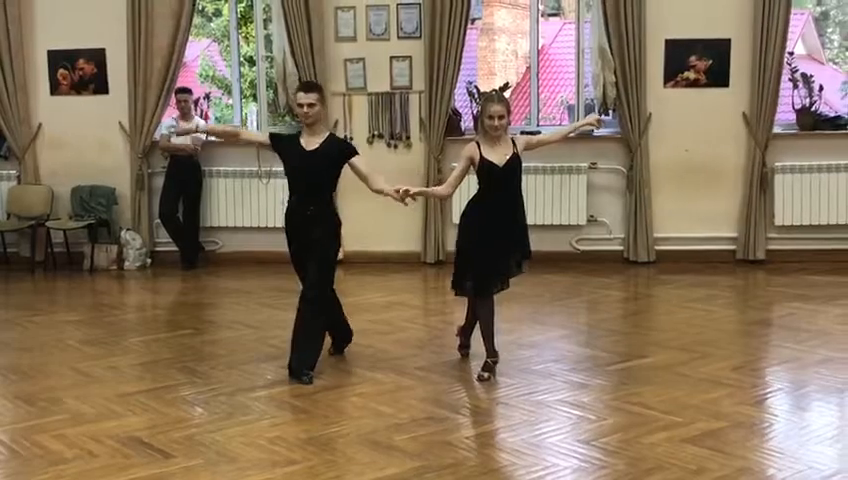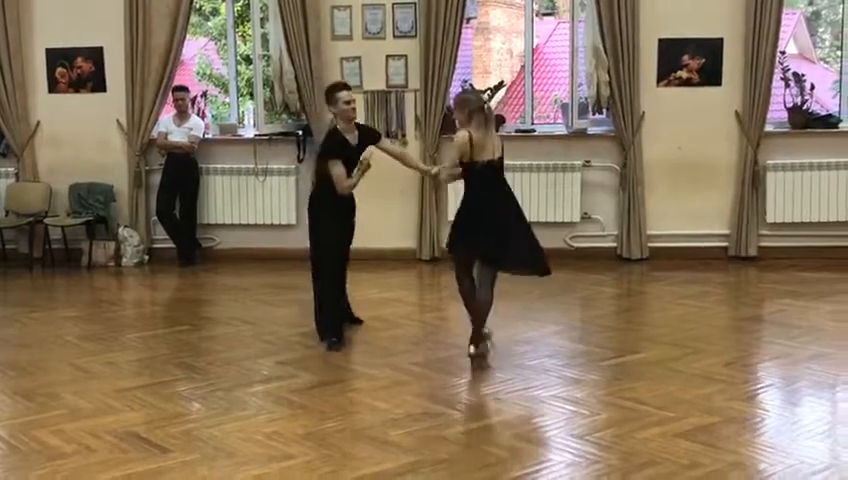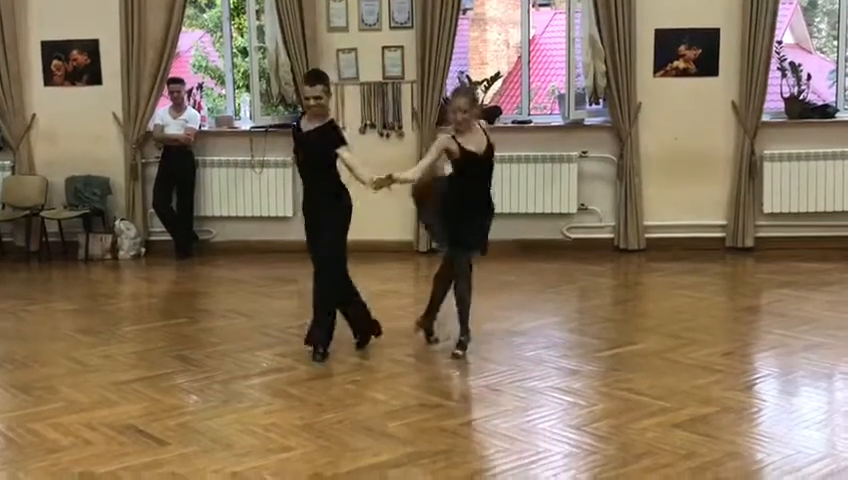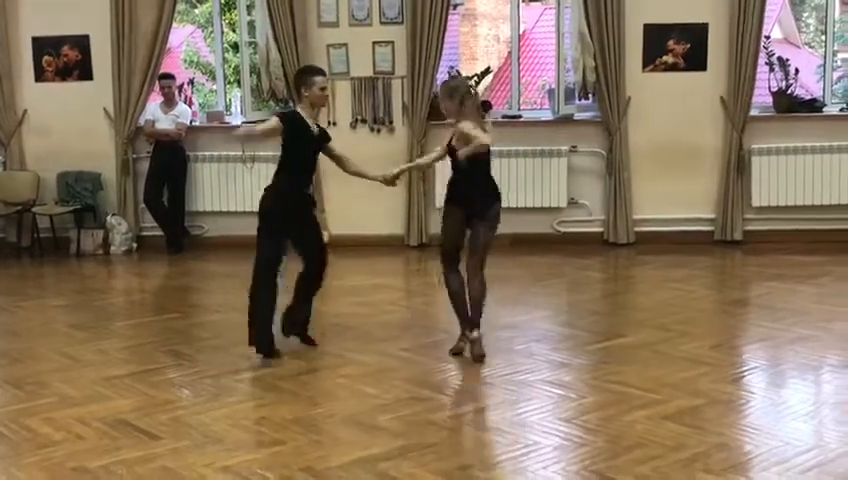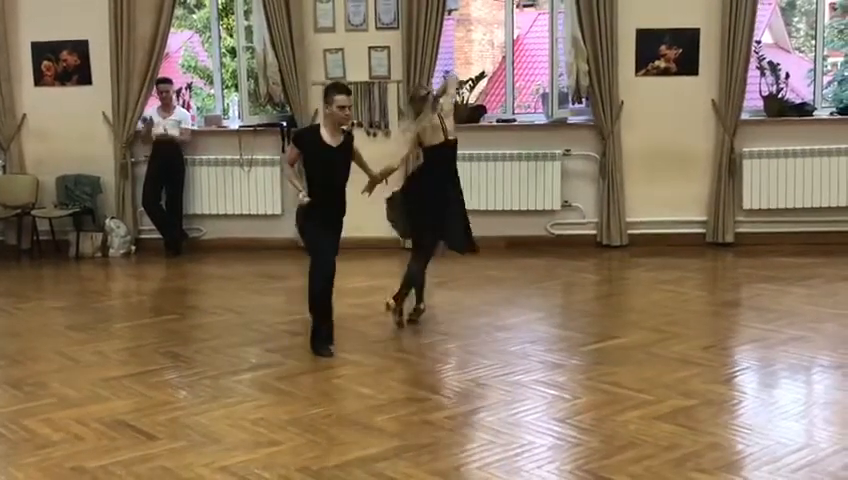
dt=1s
person 1, frame 1
left shoulder: (338, 146)
right shoulder: (285, 142)
left elbow: (369, 177)
right elbow: (240, 134)
left wrist: (389, 191)
right wrist: (196, 129)
left hip: (324, 224)
right hip: (296, 222)
left knee: (315, 291)
right knee: (318, 287)
left ankle: (301, 363)
right ankle: (340, 333)
person 1, frame 2
left shoulder: (364, 133)
right shoulder: (332, 142)
left elbow: (397, 153)
right elbow: (343, 187)
left wrist: (425, 169)
right wrist: (362, 169)
left hip: (345, 207)
right hip: (325, 209)
left knee: (340, 261)
right knee: (326, 265)
left ankle: (342, 312)
right ankle: (331, 331)
person 1, frame 3
left shoulder: (331, 131)
right shoulder: (301, 122)
left elbow: (349, 160)
left wrist: (370, 180)
right wrist: (300, 159)
left hip: (334, 205)
right hip: (312, 204)
left knee: (328, 270)
right knee: (330, 271)
left ankle: (320, 339)
right ankle: (364, 325)
person 1, frame 4
left shoulder: (317, 131)
right shoulder: (291, 120)
left elbow: (343, 162)
right elbow: (263, 129)
left wrist: (377, 177)
right wrist: (249, 130)
left hip: (301, 203)
right hip: (279, 202)
left knee: (315, 262)
right knee: (267, 268)
left ankle: (295, 322)
right ankle: (262, 338)
person 1, frame 5
left shoulder: (345, 137)
right shoulder: (306, 136)
right elbow: (290, 165)
left wrist: (373, 175)
right wrist: (301, 190)
left hip: (335, 214)
right hip: (313, 216)
left knee: (324, 265)
right knee: (324, 267)
left ankle: (320, 311)
right ankle: (321, 337)
person 2, frame 1
left shoulder: (519, 143)
right shoulder: (473, 149)
left elbow: (554, 137)
right elbow: (446, 189)
left wrist: (583, 123)
right wrist: (419, 191)
left hip: (509, 224)
right hip: (480, 223)
left knee: (485, 285)
right knee: (483, 286)
left ankle: (466, 331)
right ankle: (490, 355)
person 2, frame 2
left shoulder: (463, 137)
right shoulder: (493, 137)
left elbow: (446, 176)
left wrist: (455, 170)
right wrist: (463, 169)
left hip: (477, 212)
right hip: (503, 211)
left knee: (463, 270)
right knee: (486, 276)
left ankle: (478, 334)
right ankle: (478, 335)
person 2, frame 3
left shoulder: (483, 129)
right shoulder: (447, 141)
right elbow: (417, 172)
right wrist: (393, 177)
left hip: (479, 208)
right hip: (457, 209)
left knee: (452, 264)
right knee: (460, 268)
left ankle: (428, 318)
right ankle: (463, 333)
person 2, frame 4
left shoulder: (464, 128)
right shoulder: (475, 125)
left elbow: (483, 141)
right elbow: (438, 154)
left wrist: (465, 153)
right wrist: (406, 167)
left hip: (461, 200)
right hip: (487, 202)
left knee: (450, 263)
right knee: (475, 268)
left ankle: (469, 329)
right ankle: (471, 329)
person 2, frame 5
left shoulder: (418, 128)
right shoulder: (446, 113)
left elbow: (397, 164)
right elbow: (452, 81)
right wrist: (437, 96)
left hip: (423, 190)
right hip: (445, 191)
left knee: (421, 249)
right knee: (424, 250)
left ankle: (418, 303)
right ankle: (398, 300)
person 3, frame 1
left shoulder: (200, 124)
right shoulder: (168, 123)
left elbow: (194, 150)
right elbow: (162, 145)
left wrist: (172, 147)
right wrist: (183, 145)
left hip: (191, 168)
right hip: (174, 168)
left knee: (190, 213)
right knee: (166, 212)
left ankle: (190, 254)
right ankle: (191, 246)
person 3, frame 2
left shoulder: (197, 122)
right shoulder: (165, 120)
left elbow: (191, 148)
right elbow: (159, 143)
left wrist: (169, 145)
right wrist: (180, 144)
left hip: (188, 166)
right hip: (171, 165)
left knee: (188, 211)
right knee: (162, 209)
left ankle: (187, 251)
right ankle: (187, 244)
person 3, frame 3
left shoulder: (193, 114)
right shoulder: (161, 113)
left elbow: (187, 140)
right elbow: (156, 136)
left wrist: (166, 138)
right wrist: (177, 136)
left hip: (184, 158)
right hip: (167, 158)
left knee: (184, 203)
right knee: (159, 202)
left ankle: (184, 243)
right ankle: (185, 237)
person 3, frame 4
left shoulder: (184, 109)
right shoulder: (152, 107)
left elbow: (178, 135)
right elbow: (147, 131)
left wrist: (157, 134)
right wrist: (168, 132)
left hip: (175, 154)
right hip: (158, 153)
left knee: (176, 198)
right knee: (150, 197)
left ankle: (175, 238)
right ankle: (176, 231)
person 3, frame 5
left shoulder: (183, 114)
right shoulder: (150, 113)
left elbow: (185, 139)
right elbow: (144, 139)
left wrist: (169, 135)
right wrist: (148, 128)
left hip: (174, 157)
right hip: (156, 157)
left knee: (174, 201)
right knee: (149, 200)
left ankle: (173, 241)
right ankle: (175, 235)
